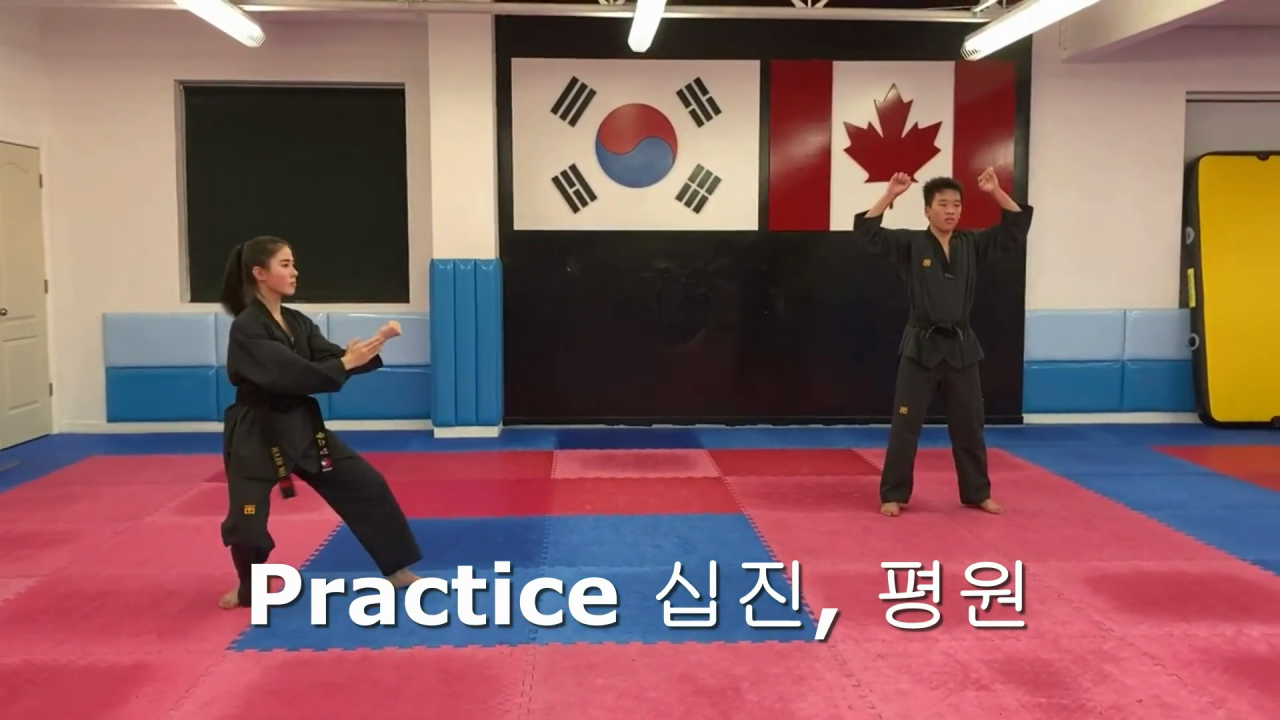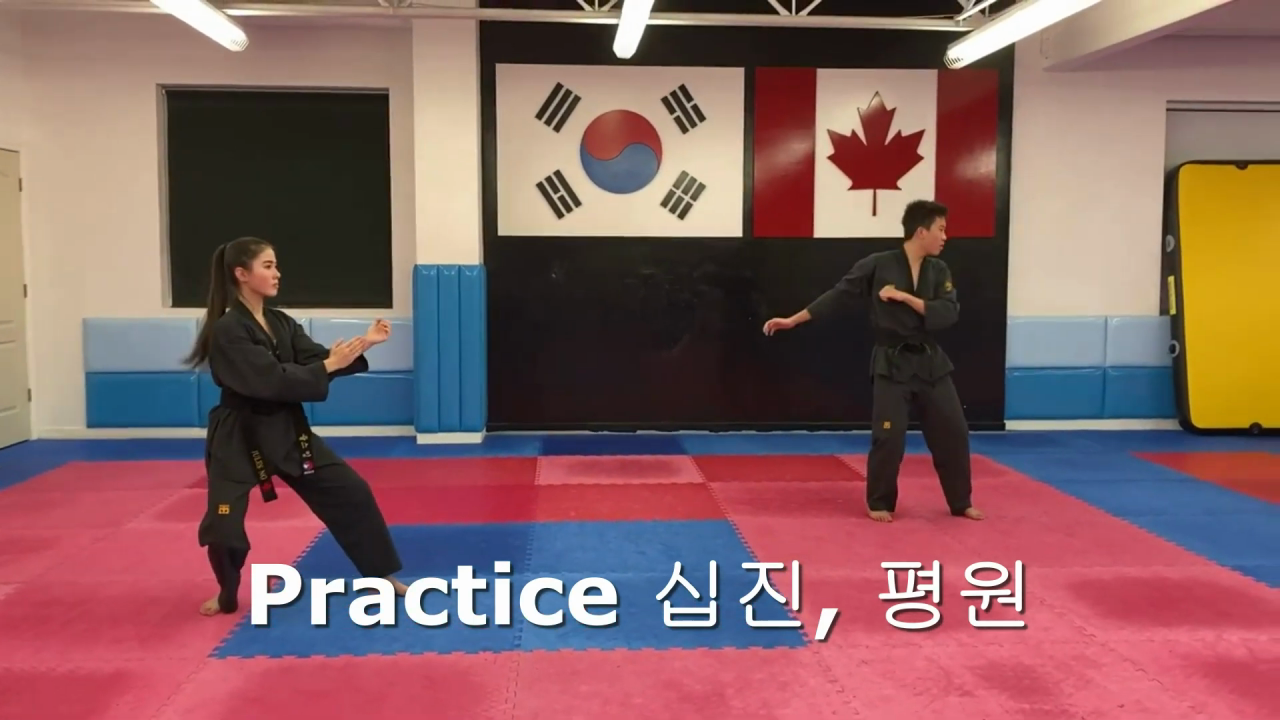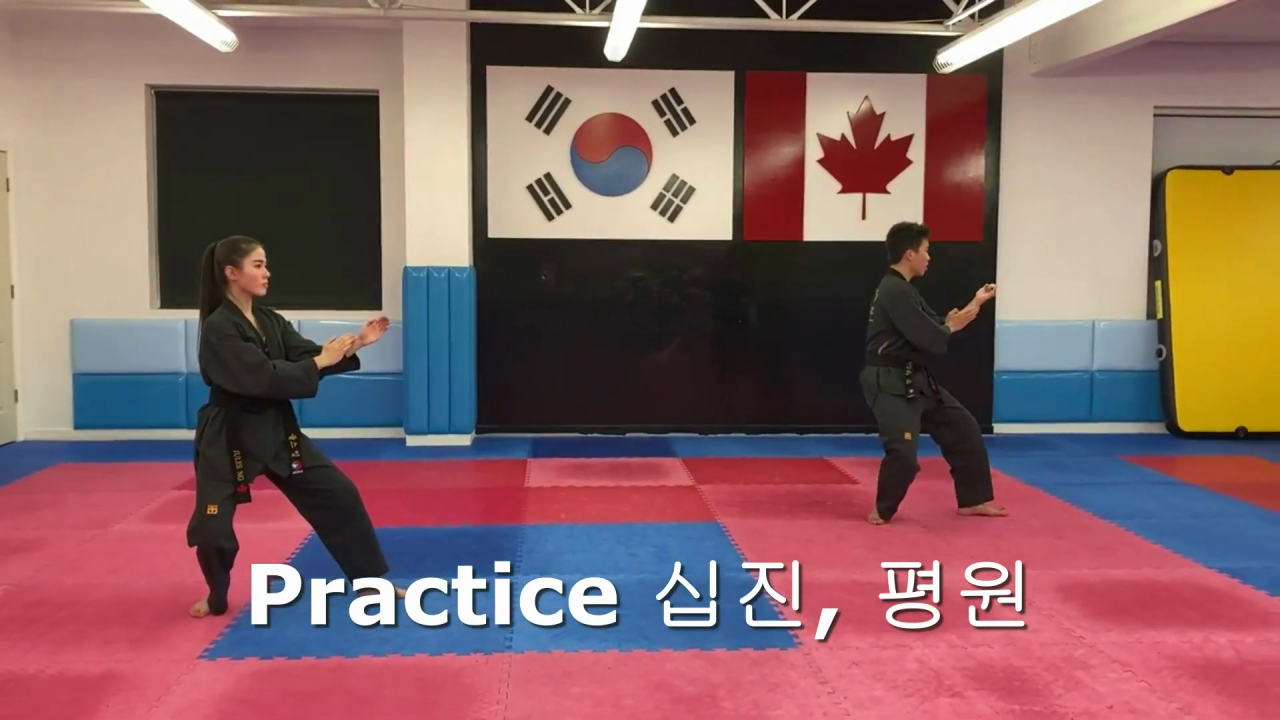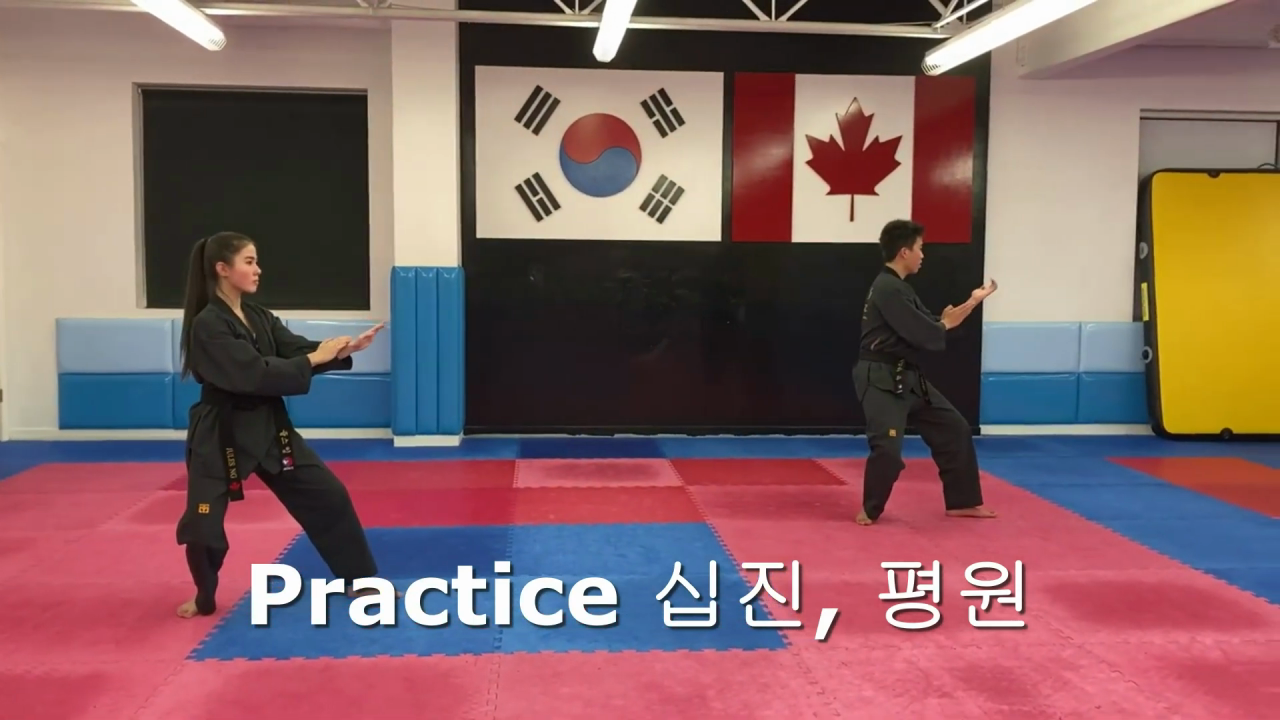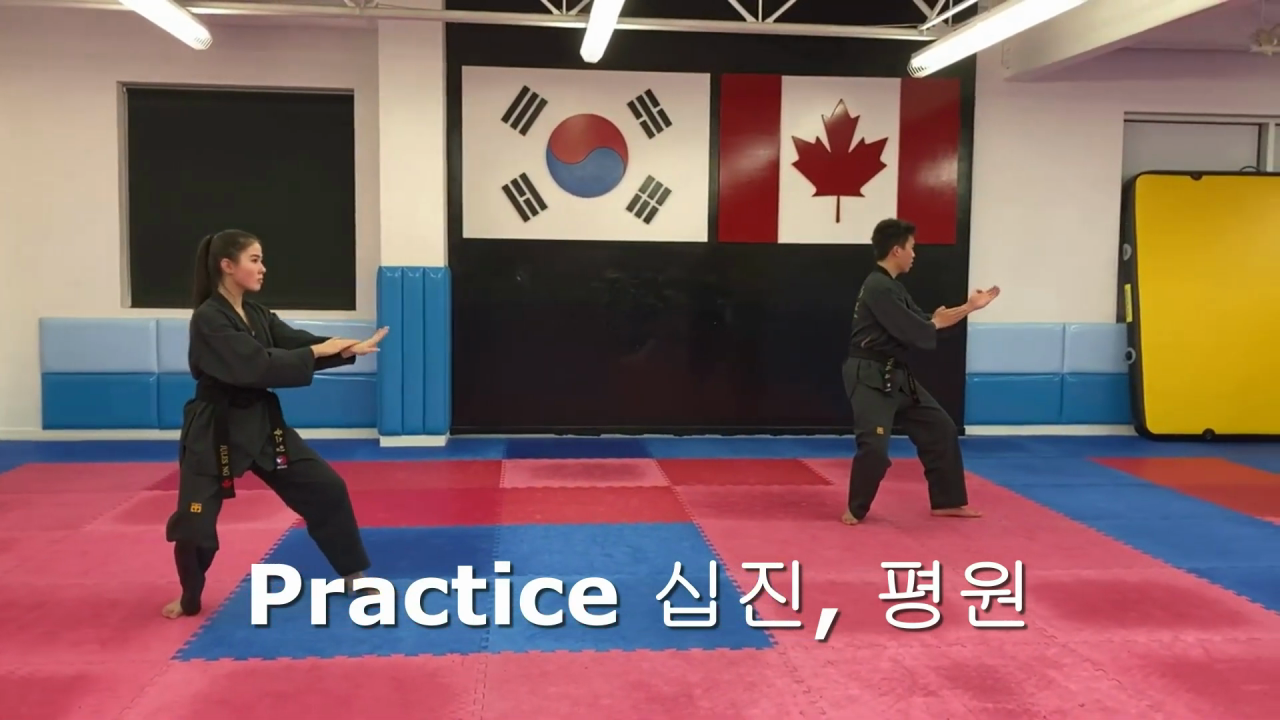
dt=0.5s
person 1, frame 1
left shoulder: (298, 322)
right shoulder: (246, 328)
left elbow: (333, 361)
right elbow: (295, 374)
left wrist: (374, 342)
right wrist: (346, 362)
left hip: (302, 426)
right hip: (256, 434)
left knee: (368, 487)
right knee: (247, 526)
left ankle: (397, 570)
right ankle: (249, 587)
person 1, frame 2
left shoulder: (281, 323)
right shoulder: (228, 330)
left elbow: (316, 361)
right elbow: (271, 382)
left wrist: (360, 345)
right wrist: (329, 365)
left hip: (288, 429)
right hip: (240, 435)
left knee: (351, 492)
right knee: (223, 526)
left ankle: (381, 576)
right ankle: (228, 594)
person 1, frame 3
left shoulder: (271, 321)
right shoulder: (219, 329)
left elbow: (307, 358)
right elbow: (262, 377)
left wrist: (354, 345)
right wrist: (321, 361)
left hip: (277, 429)
right hip: (228, 436)
left knee: (338, 494)
right knee: (212, 525)
left ankle: (369, 578)
right ankle: (217, 596)
person 1, frame 4
left shoulder: (259, 317)
right shoulder: (208, 325)
left elbow: (296, 351)
right elbow: (254, 374)
left wrist: (343, 350)
right wrist: (315, 359)
left hip: (269, 426)
right hip: (221, 433)
left knee: (328, 494)
right knee: (204, 524)
left ankle: (358, 580)
right ankle: (205, 596)
person 1, frame 5
left shoulder: (258, 314)
right shoulder: (209, 320)
left elbow: (296, 344)
right elbow: (257, 365)
left wrist: (348, 349)
right wrist: (318, 351)
left hip: (262, 422)
right hip: (216, 429)
left knee: (326, 488)
right knee: (195, 520)
left ankle: (353, 576)
right ankle: (189, 598)
person 2, frame 1
left shoulder: (972, 244)
right shoulder: (909, 243)
left elbow: (1016, 230)
right elbow: (865, 235)
left wrist: (997, 193)
right wrist: (889, 195)
left hip: (960, 345)
right hip: (921, 345)
left knee: (969, 423)
right knee: (906, 423)
left ankle: (978, 493)
right ankle: (893, 495)
person 2, frame 2
left shoulder: (939, 270)
right shoulder: (878, 265)
left elbow: (948, 315)
right elbow: (838, 296)
left wrist: (905, 297)
right wrist: (793, 320)
left hip: (930, 361)
right hip: (890, 362)
left knee: (953, 432)
right knee: (889, 436)
left ankle: (960, 501)
right ankle: (880, 503)
person 2, frame 3
left shoulder: (903, 290)
right shoulder: (893, 292)
left elbow: (932, 329)
right elbow: (929, 339)
left wrist: (975, 303)
right wrist: (952, 327)
left hip: (915, 380)
right hip: (889, 382)
left knee: (965, 429)
right knee: (904, 451)
left ankle: (973, 500)
right ankle: (884, 509)
person 2, frame 4
left shoulder: (899, 288)
right shoulder: (888, 290)
left elbow: (929, 326)
right elbow: (925, 334)
left wrist: (974, 301)
right wrist: (946, 323)
left hip: (907, 377)
right hip: (882, 379)
left knee: (954, 430)
right knee: (888, 447)
left ankle: (962, 502)
right ankle: (870, 509)
person 2, frame 5
left shoulder: (891, 287)
right shoulder: (878, 288)
left elbow: (921, 322)
right elbow: (914, 332)
left wrist: (971, 306)
right wrist: (936, 323)
left hip: (895, 376)
right hip: (871, 377)
left knee: (940, 429)
right knee: (875, 445)
left ankle: (947, 501)
right ankle: (856, 509)
